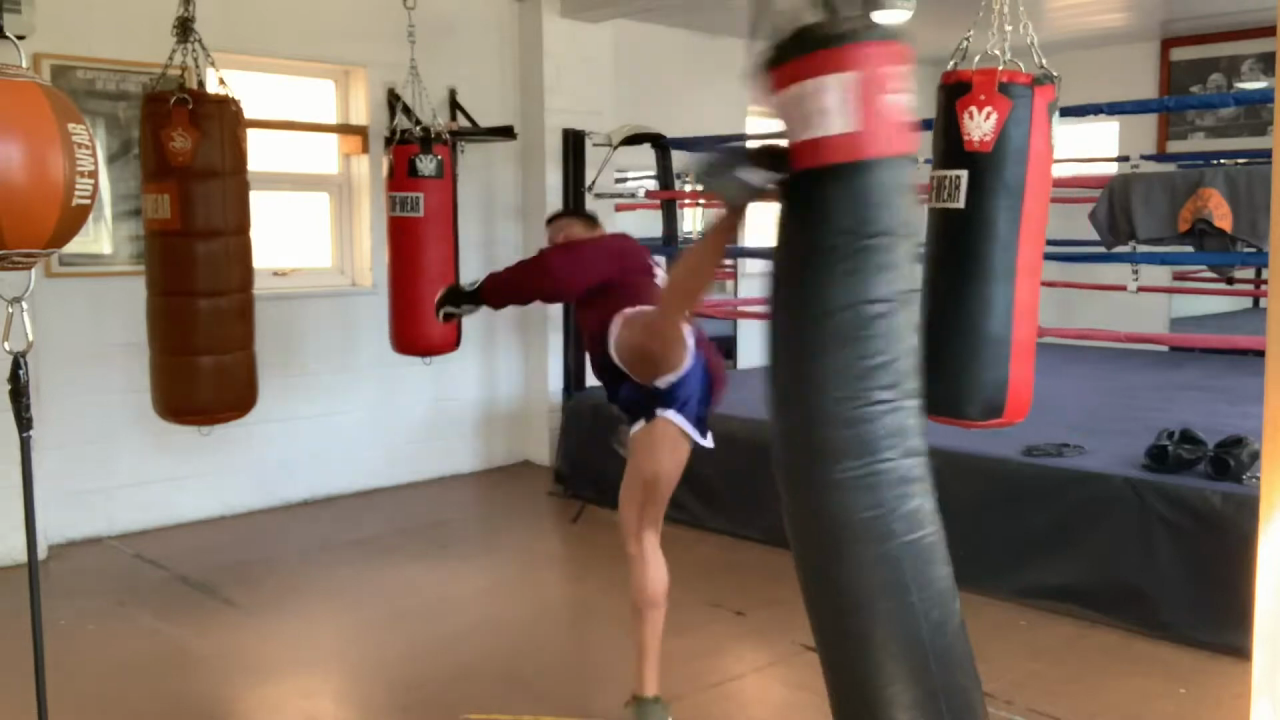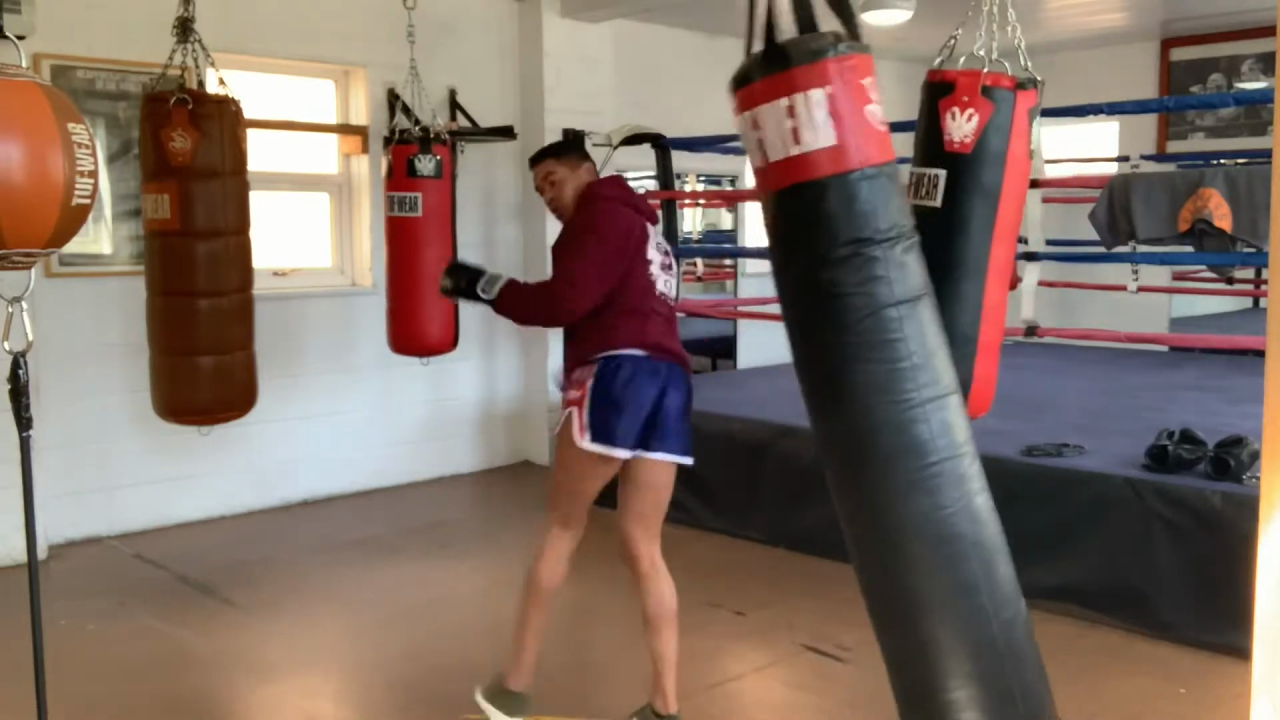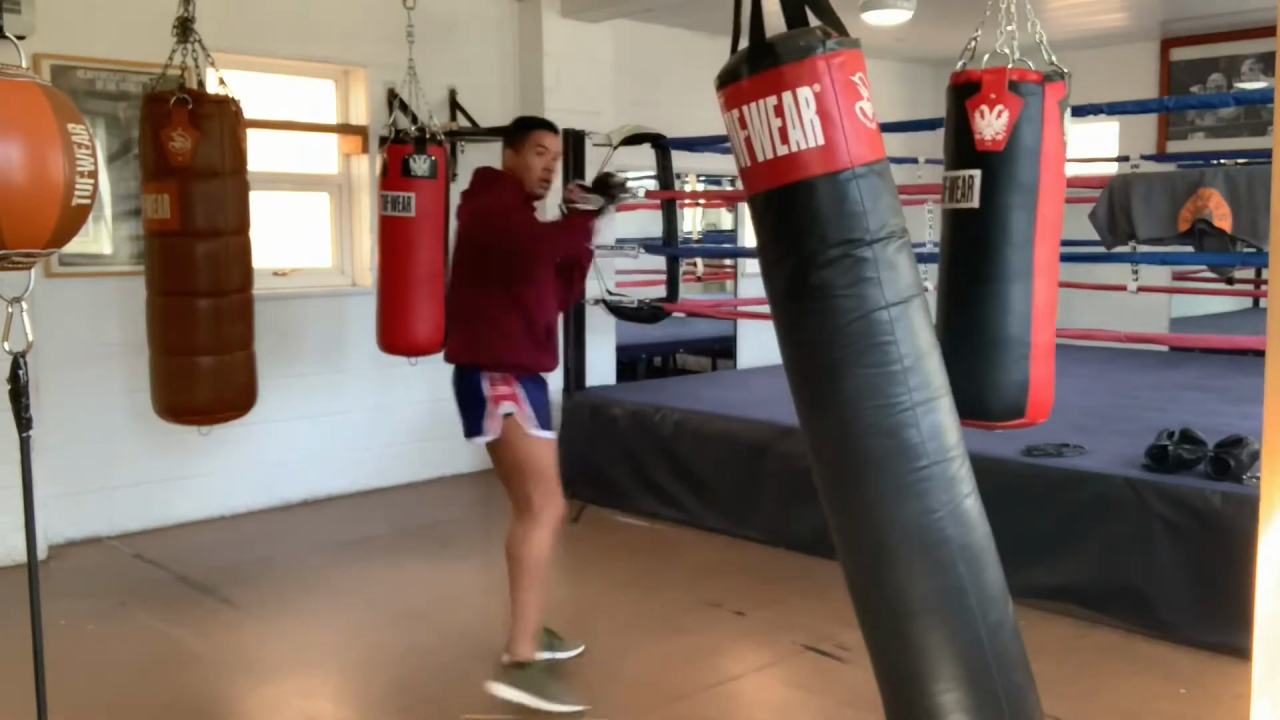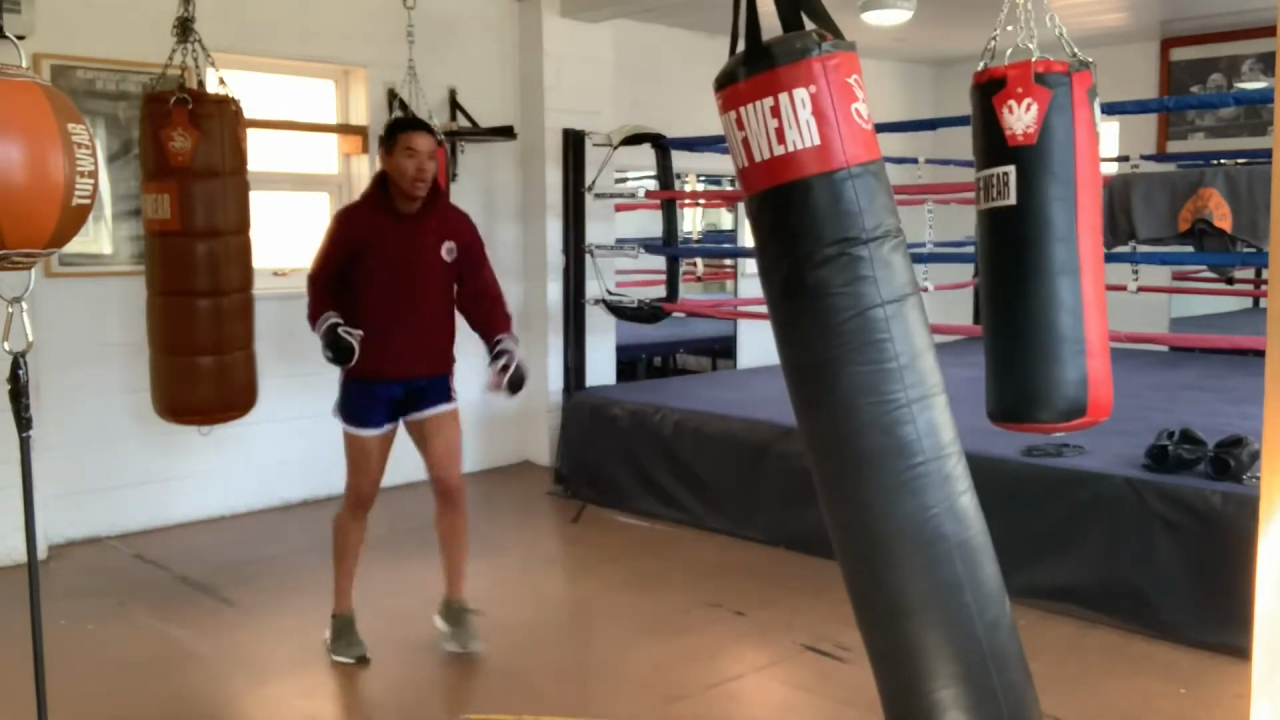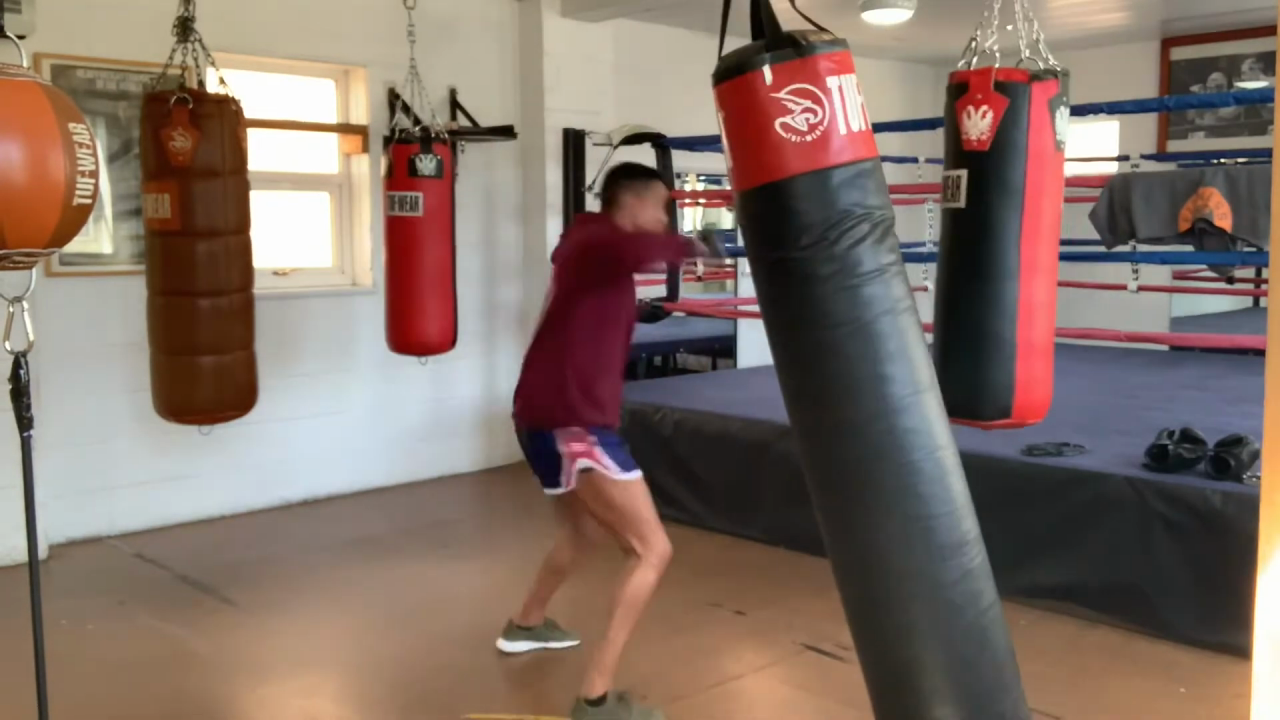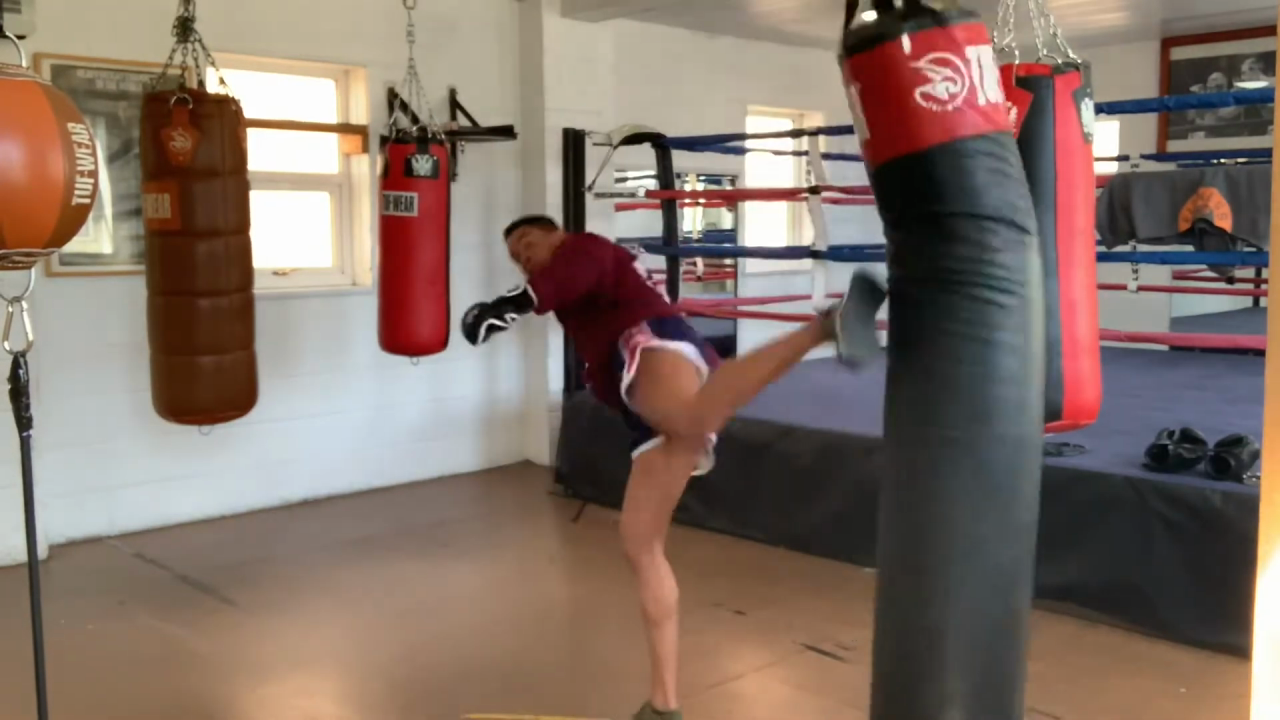
dt=0.5s
person 1, frame 1
left shoulder: (599, 253)
left elbow: (554, 277)
right elbow: (714, 375)
left wrist: (479, 292)
left hip: (645, 329)
right hip: (681, 388)
left knee: (657, 333)
right knee: (640, 532)
left ankle: (733, 199)
person 1, frame 2
left shoulder: (604, 212)
right shoulder: (637, 225)
left elbow: (565, 301)
left wrist: (488, 286)
left hip: (614, 375)
right hip: (669, 381)
left knee: (562, 531)
right knee: (645, 548)
person 1, frame 3
left shoulder: (541, 230)
right shoulder: (492, 208)
left elbow: (558, 292)
right elbow: (526, 255)
left wrist: (581, 229)
right wrist: (578, 213)
left hip: (515, 377)
right hip: (499, 378)
left knee: (530, 507)
right knee: (546, 508)
left ankle: (526, 632)
right ankle: (520, 664)
person 1, frame 4
left shoulder: (456, 226)
right shoulder: (355, 222)
left elbow: (480, 295)
right elbow: (323, 285)
left wrist: (504, 347)
right wrist: (332, 328)
left hip: (431, 377)
right hip: (368, 379)
left knee: (450, 485)
right knee: (360, 498)
left ankle: (454, 605)
right ankle: (342, 616)
person 1, frame 5
left shoulder: (588, 259)
right shoulder: (591, 249)
right elbow: (620, 245)
left hip: (562, 423)
right hip: (570, 430)
left knee: (584, 526)
right knee: (650, 551)
left ankle: (524, 623)
person 1, frame 6
left shoulder: (584, 252)
left elbow: (576, 272)
left wrist: (513, 302)
left knee: (692, 420)
right knee: (640, 544)
left ankle: (826, 326)
